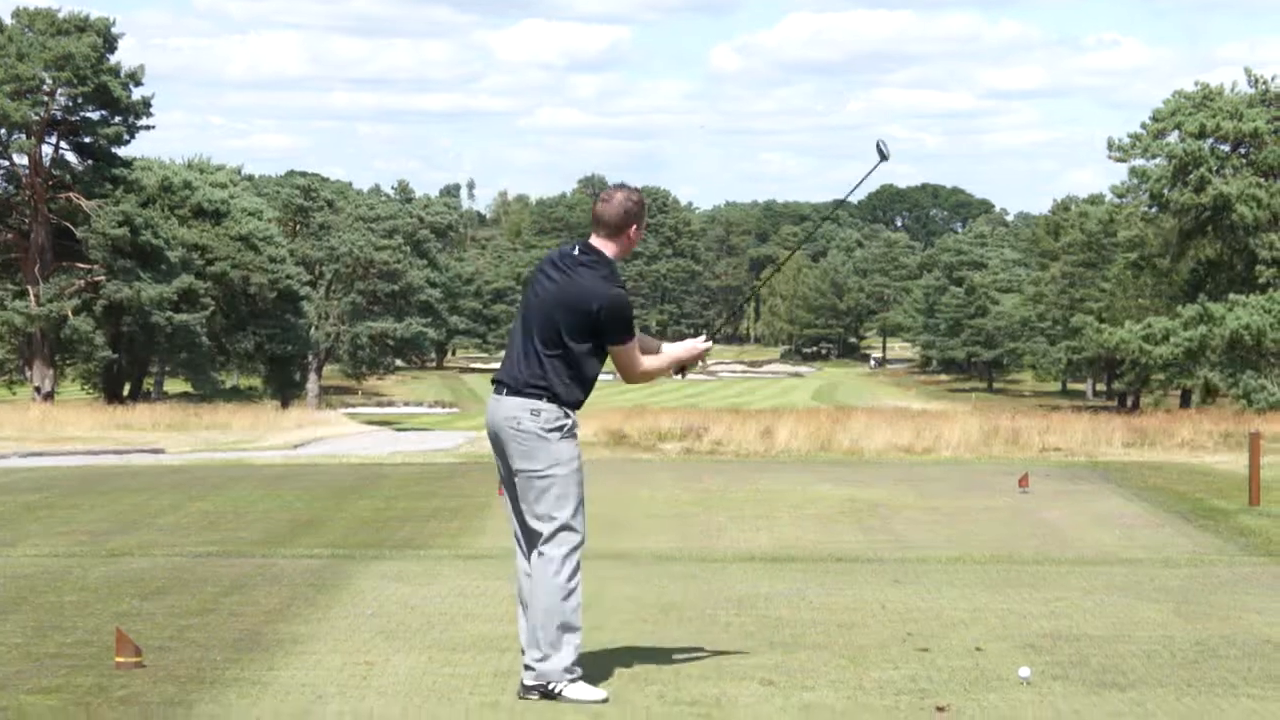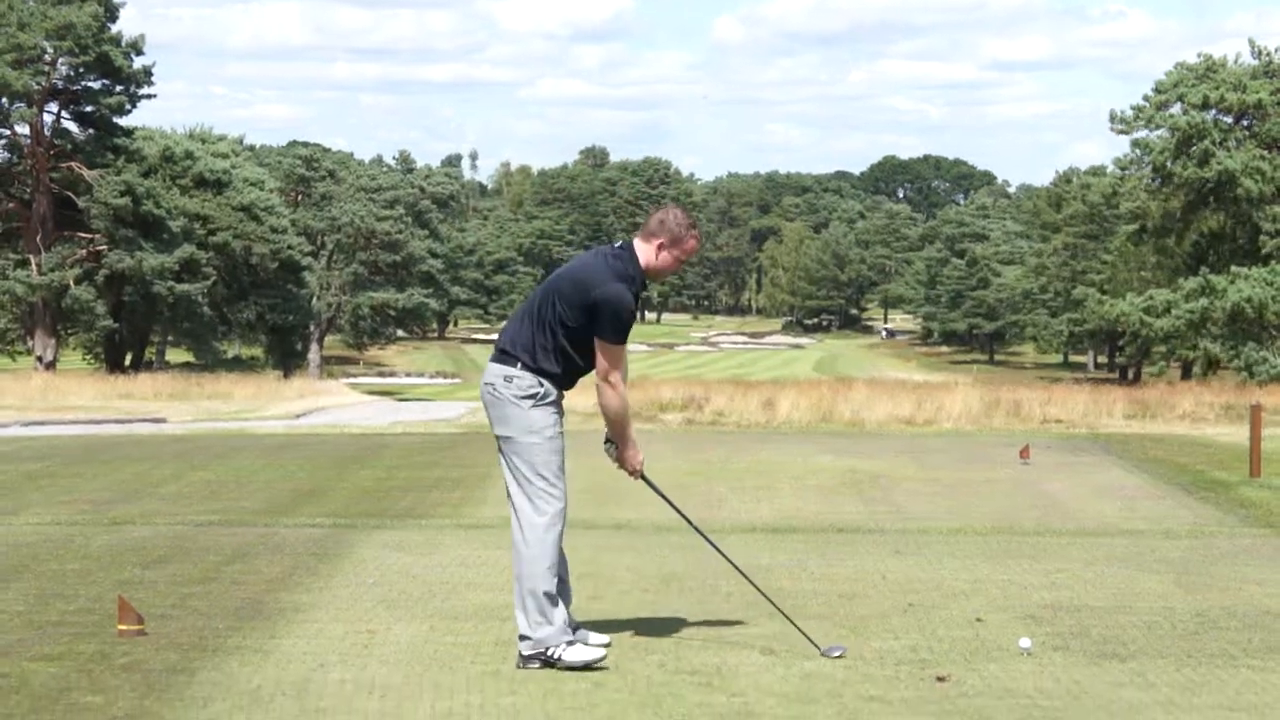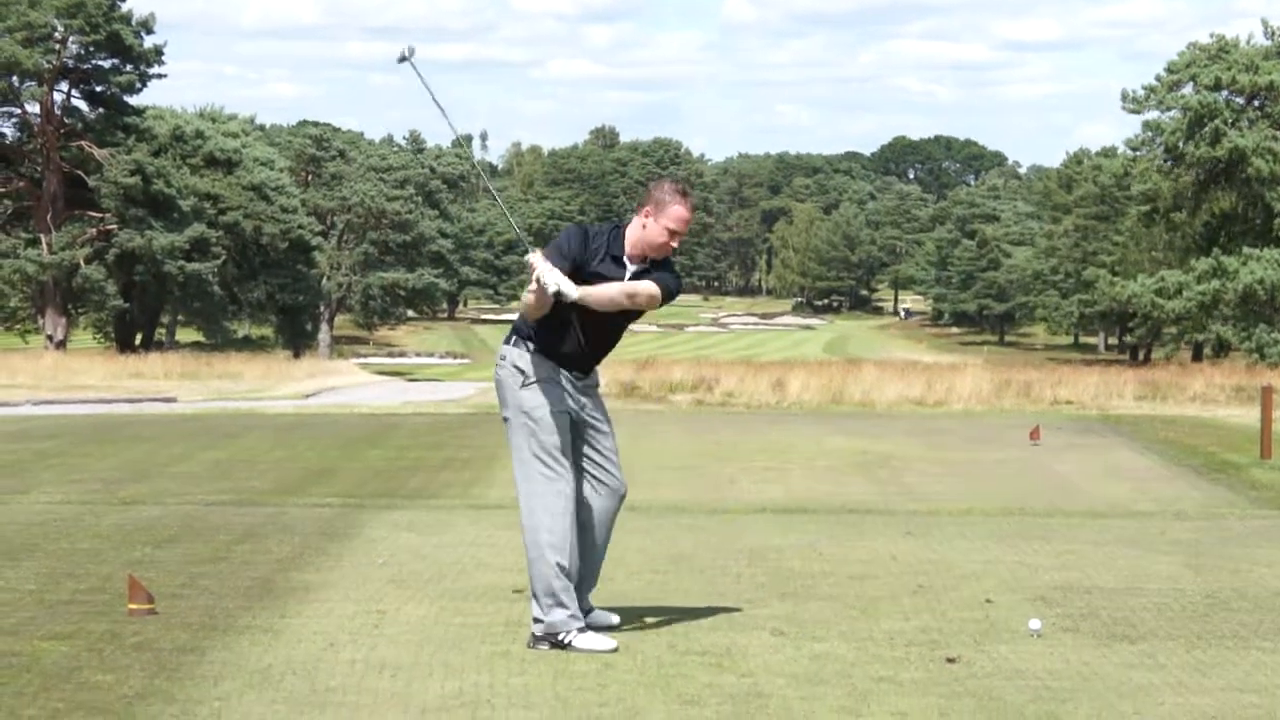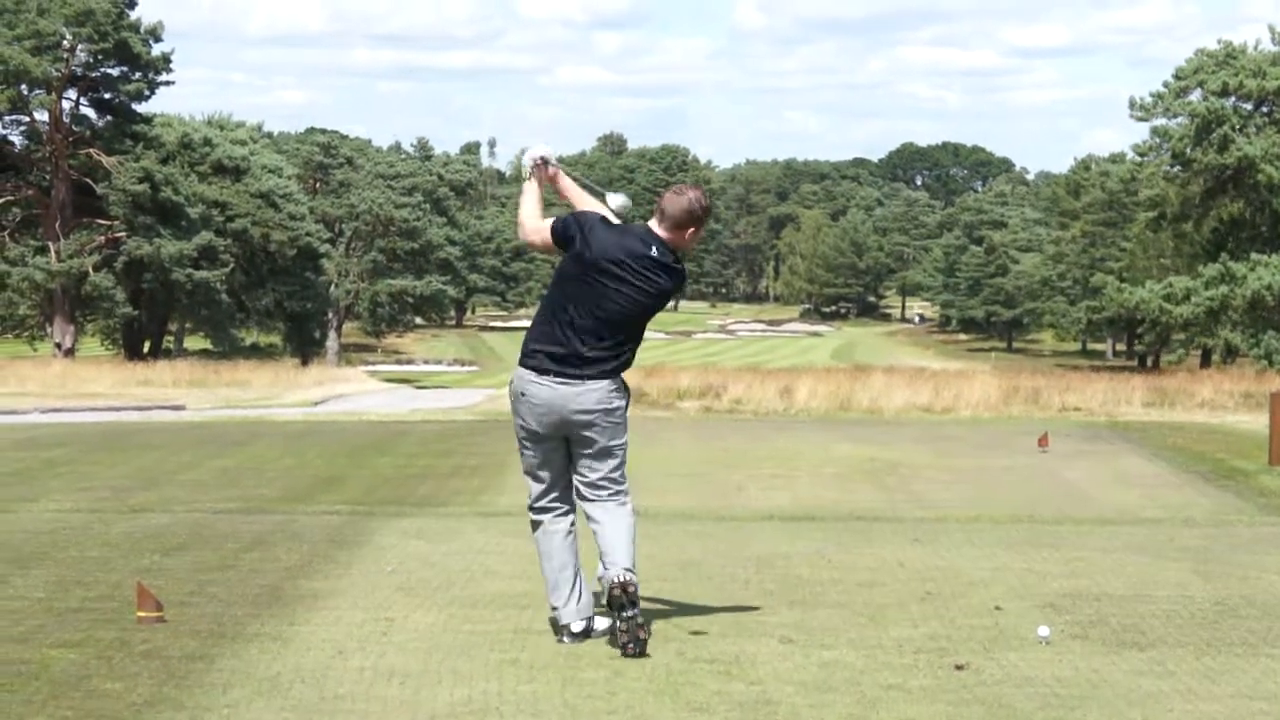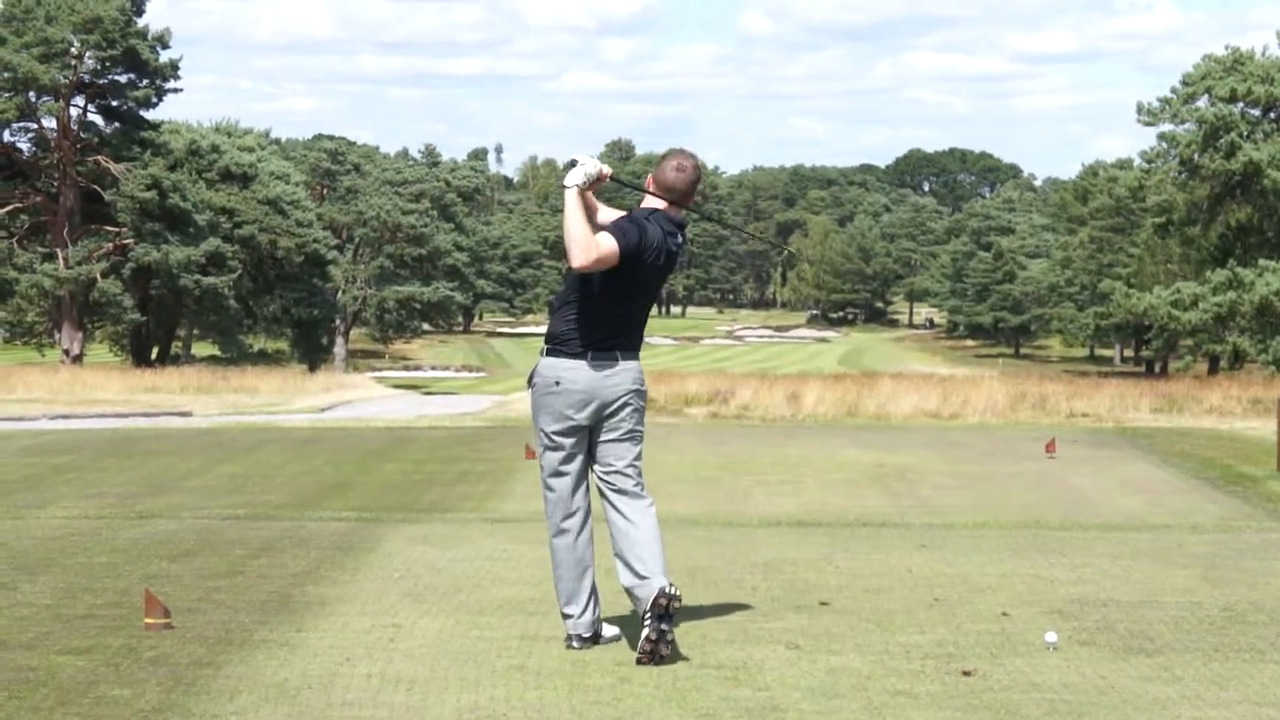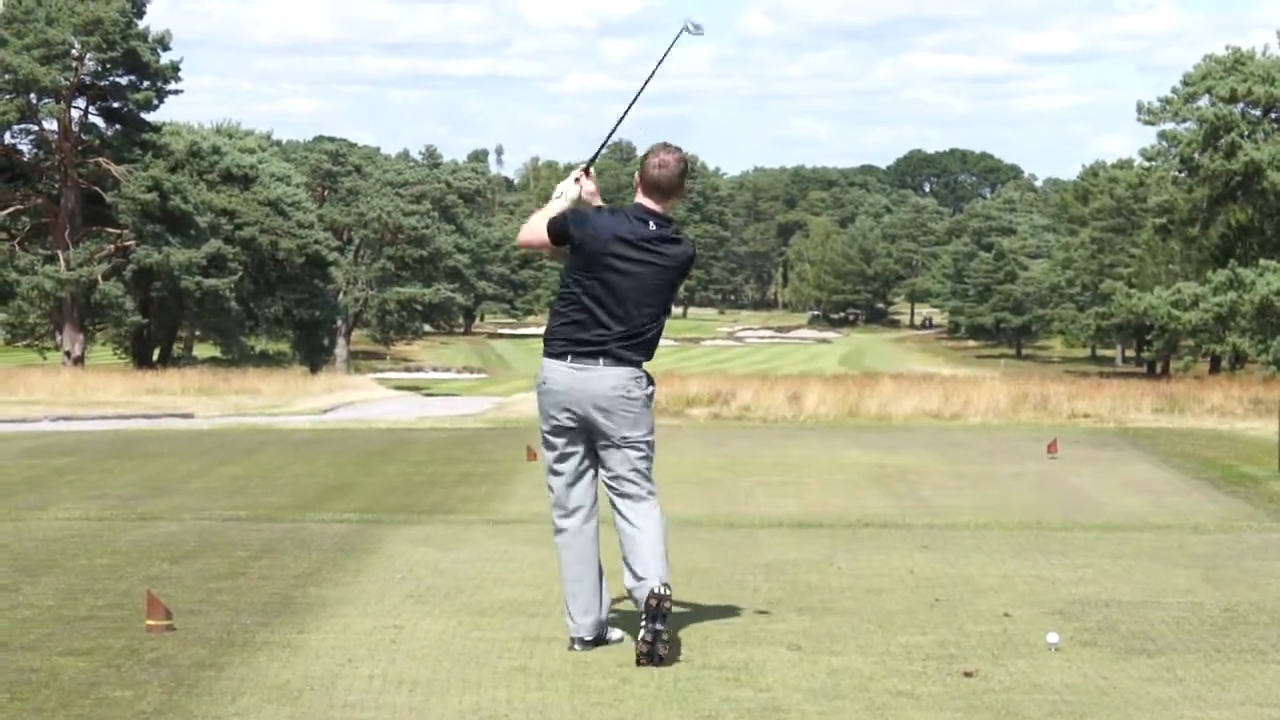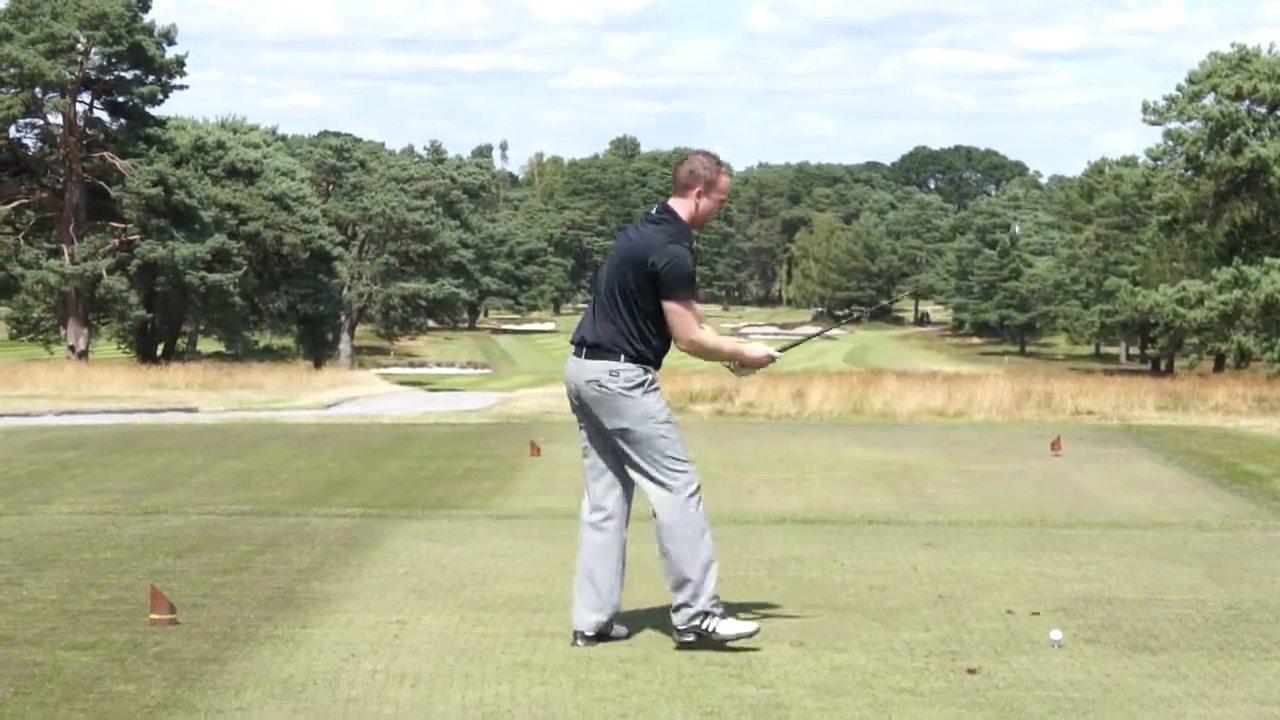
dt=0.7s
person 1, frame 1
left shoulder: (558, 262)
right shoulder: (607, 293)
right elbow: (633, 369)
left wrist: (663, 347)
right wrist: (684, 354)
left hip: (507, 407)
right hip: (540, 417)
left knee: (534, 542)
right knee: (560, 540)
left ankle: (541, 654)
right ankle: (549, 672)
person 1, frame 2
left shoulder: (613, 262)
right shoulder: (616, 290)
left elbow: (611, 366)
right elbow: (609, 380)
left wrist: (619, 433)
right wrist: (626, 444)
left hip: (527, 383)
right hip: (521, 386)
left knee: (546, 508)
right knee: (541, 510)
left ankle: (554, 621)
right ankle: (541, 640)
person 1, frame 3
left shoulder: (664, 279)
right shoulder: (580, 239)
left elbow: (625, 295)
right elbow: (531, 309)
left wrist: (572, 288)
right wrist: (542, 287)
left hip: (580, 380)
right hip: (530, 369)
left knee: (606, 489)
right knee: (551, 496)
left ankle: (573, 602)
right ankle: (554, 623)
person 1, frame 4
left shoulder: (592, 233)
right shoulder: (671, 278)
left elbow: (529, 232)
left wrist: (537, 179)
right wrist: (558, 178)
left hip: (534, 385)
right hip: (596, 395)
left knee: (549, 503)
right knee: (607, 497)
left ankle: (573, 616)
right ankle: (619, 581)
person 1, frame 5
left shoulder: (637, 229)
right shoulder: (667, 236)
left elbow: (582, 257)
right elbow: (598, 216)
left wrist: (574, 186)
right wrist: (582, 188)
left hip: (564, 373)
right hip: (621, 376)
left knee: (566, 504)
right knee: (626, 491)
left ankle: (581, 623)
right ankle: (655, 593)
person 1, frame 6
left shoulder: (590, 224)
right shoulder: (682, 251)
left elbow: (527, 235)
left wrist: (566, 196)
right wrist: (592, 201)
left hip: (561, 376)
right hip: (622, 382)
left knee: (571, 506)
right knee: (635, 496)
left ankle: (585, 624)
right ankle: (652, 591)
person 1, frame 7
left shoulder: (647, 228)
right shoulder: (671, 250)
right elbow: (688, 337)
left wrist: (727, 349)
right wrist: (744, 354)
left hip: (587, 369)
right hip: (619, 375)
left knee: (604, 499)
right knee: (676, 489)
left ankle: (591, 619)
right ankle: (696, 614)
